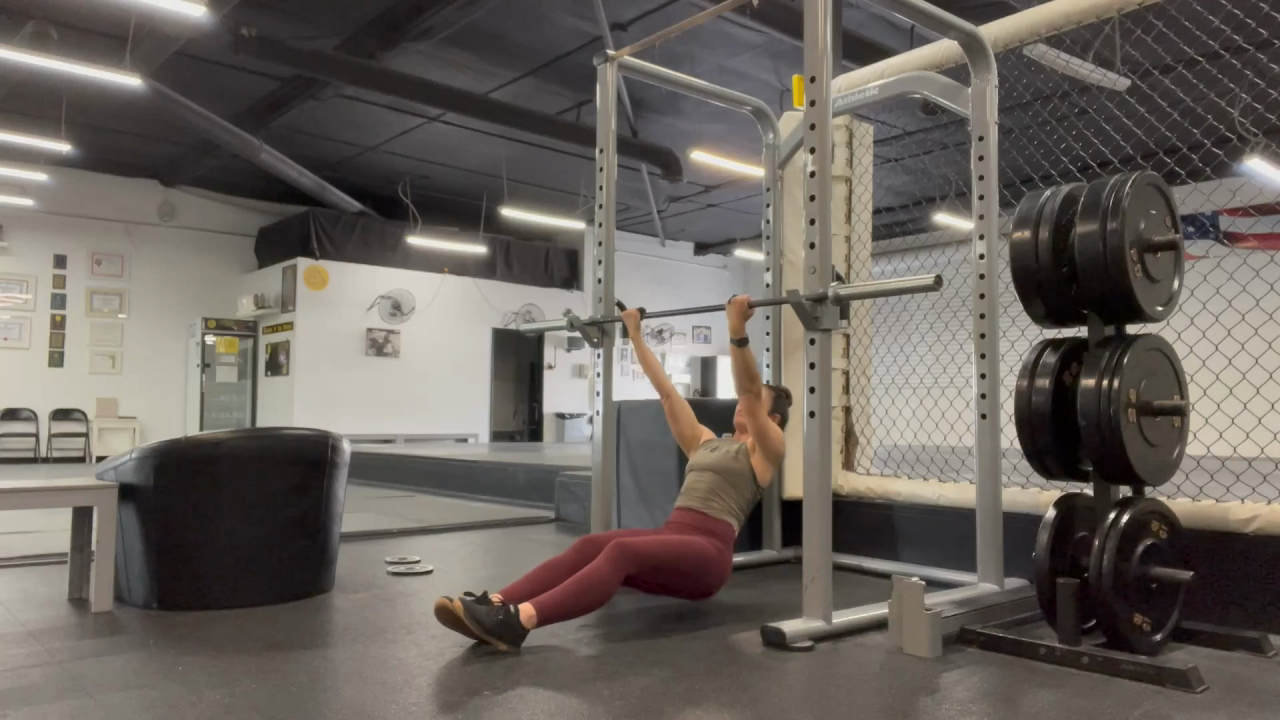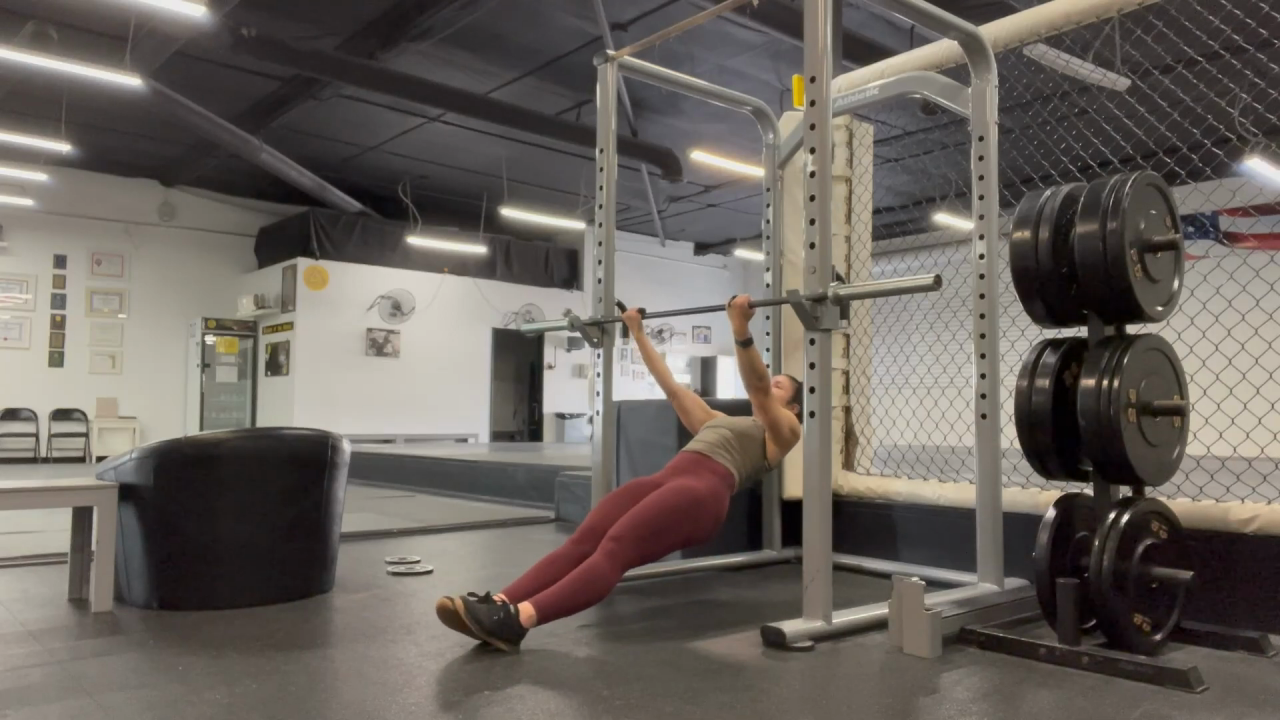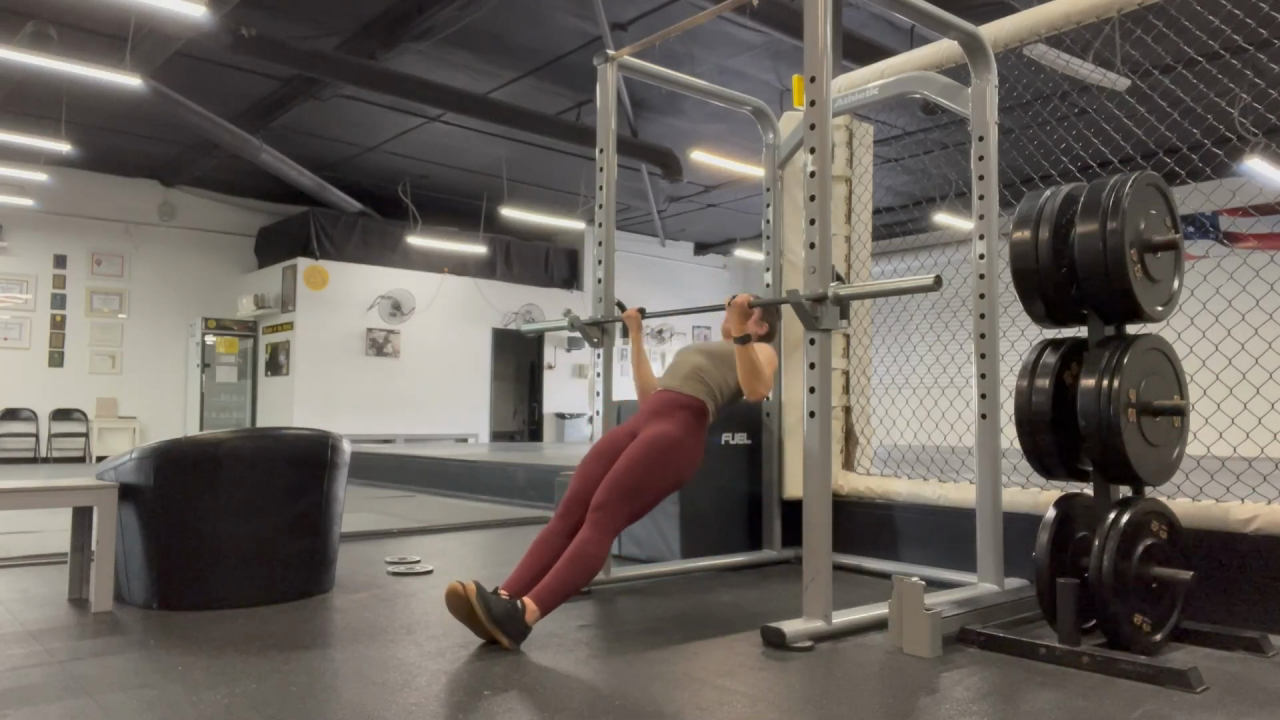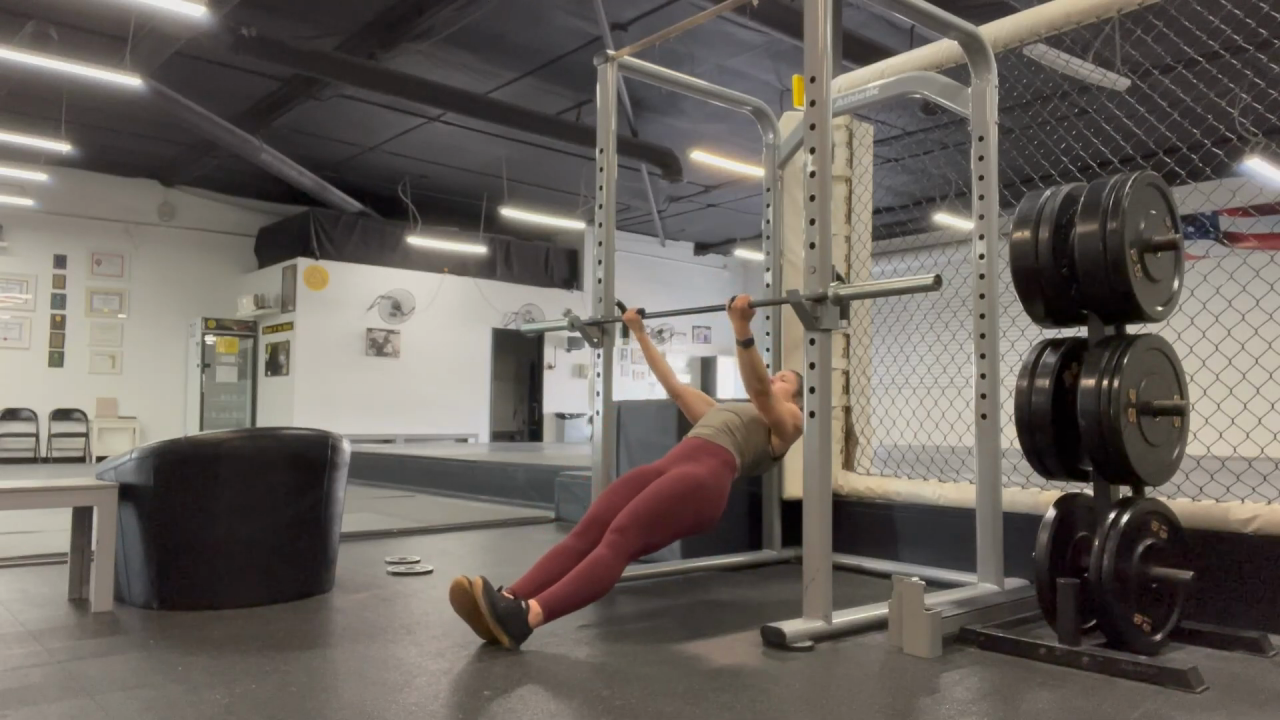
dt=1s
person 1, frame 1
left shoulder: (766, 450)
right shoulder: (705, 441)
left elbow: (751, 391)
right elbow: (667, 392)
left wrist: (738, 331)
right wrist: (636, 335)
left hip: (706, 552)
right hip: (672, 537)
left knee: (621, 553)
right knee: (588, 547)
left ankle: (517, 621)
right ankle: (493, 606)
person 1, frame 2
left shoulder: (784, 430)
right shoulder: (721, 421)
left elbow: (759, 395)
right elbow: (673, 388)
left wrist: (742, 331)
right wrist: (639, 335)
left hip: (701, 491)
right hip: (664, 478)
left knee: (615, 548)
right knee: (582, 542)
left ankle: (516, 621)
right ankle: (496, 606)
person 1, frame 3
left shoulder: (760, 352)
right shoulder: (699, 350)
left elbow: (756, 391)
right elbow: (647, 390)
left wrist: (741, 329)
right wrist: (636, 334)
left hip: (681, 428)
right hip: (640, 421)
left knee: (600, 519)
right knee: (569, 514)
left ankle: (520, 617)
right ankle: (504, 600)
person 1, frame 4
left shoulder: (788, 421)
right shoulder: (723, 410)
left elbow: (760, 392)
right elbow: (675, 386)
left wrist: (743, 331)
right wrist: (640, 334)
left hip: (704, 476)
right hip: (668, 464)
left knee: (618, 540)
right knee: (585, 533)
left ankle: (523, 618)
right ankle: (507, 602)
